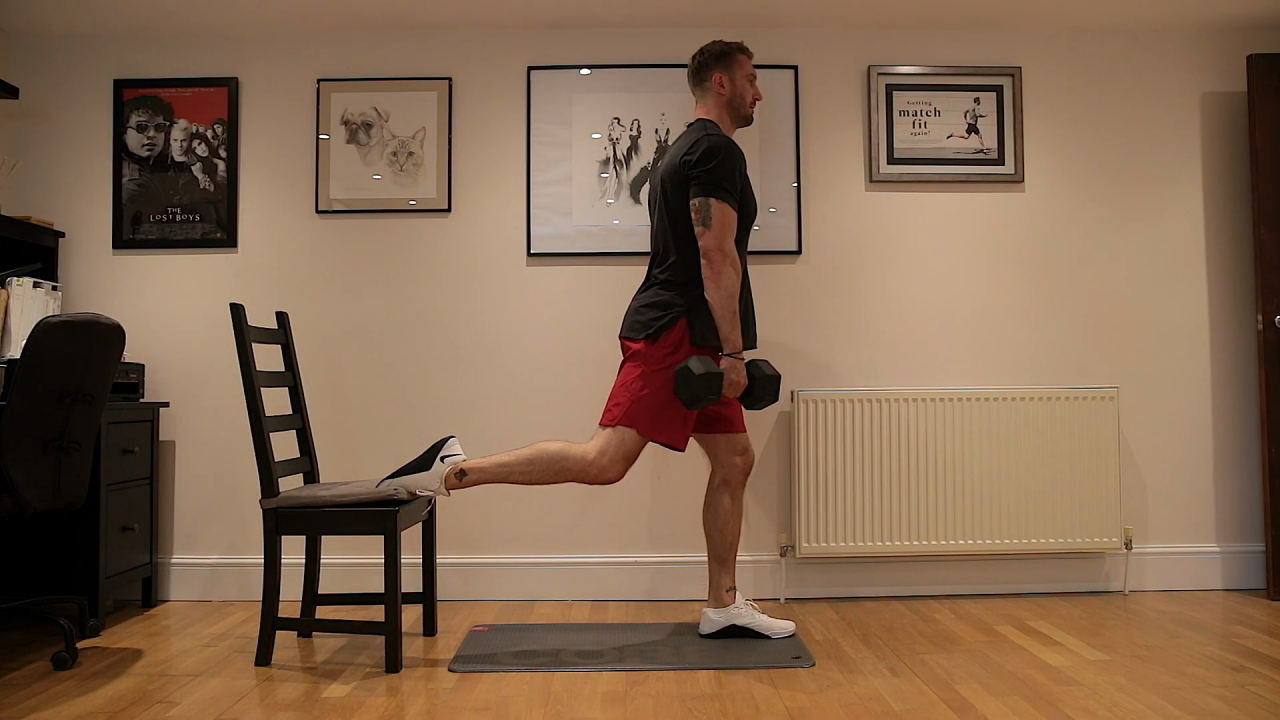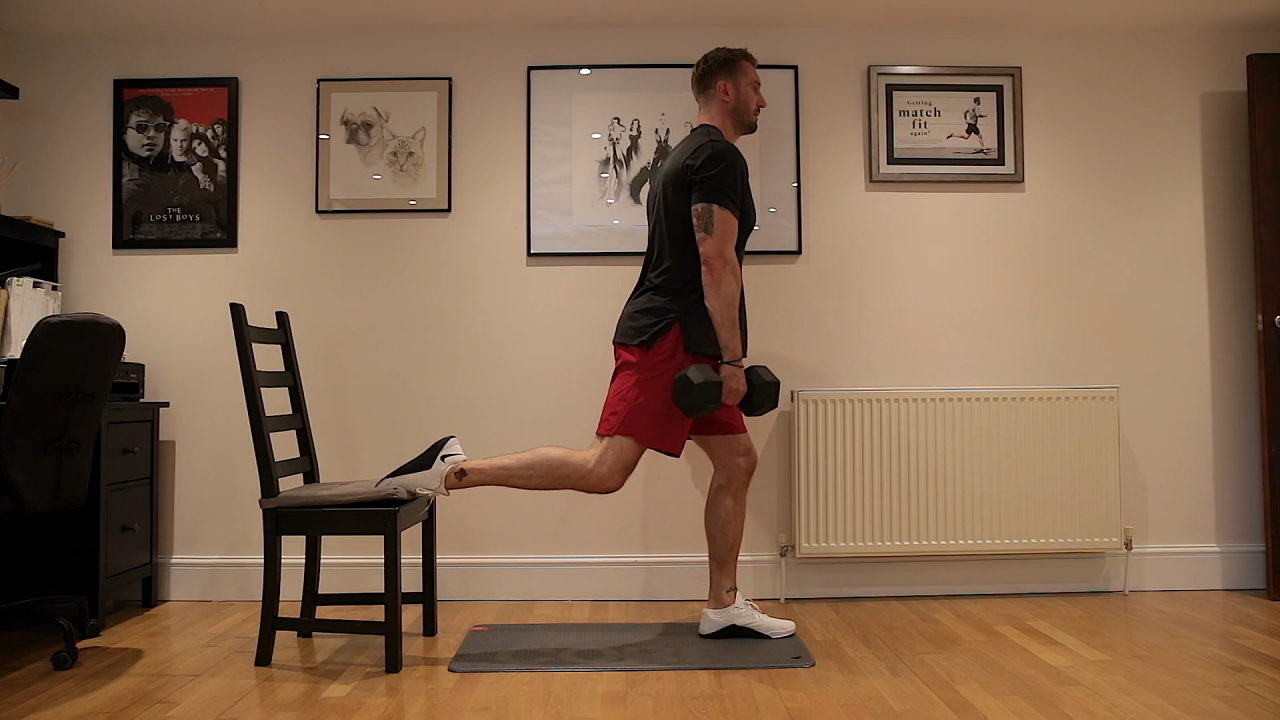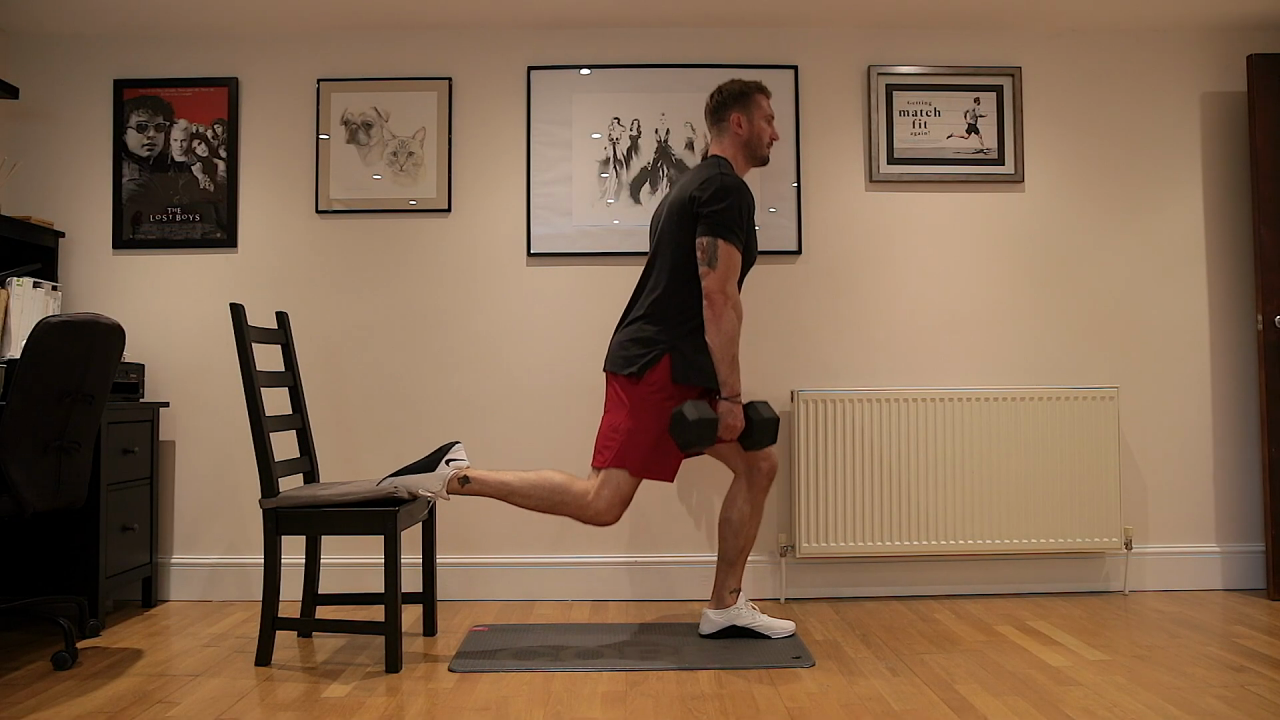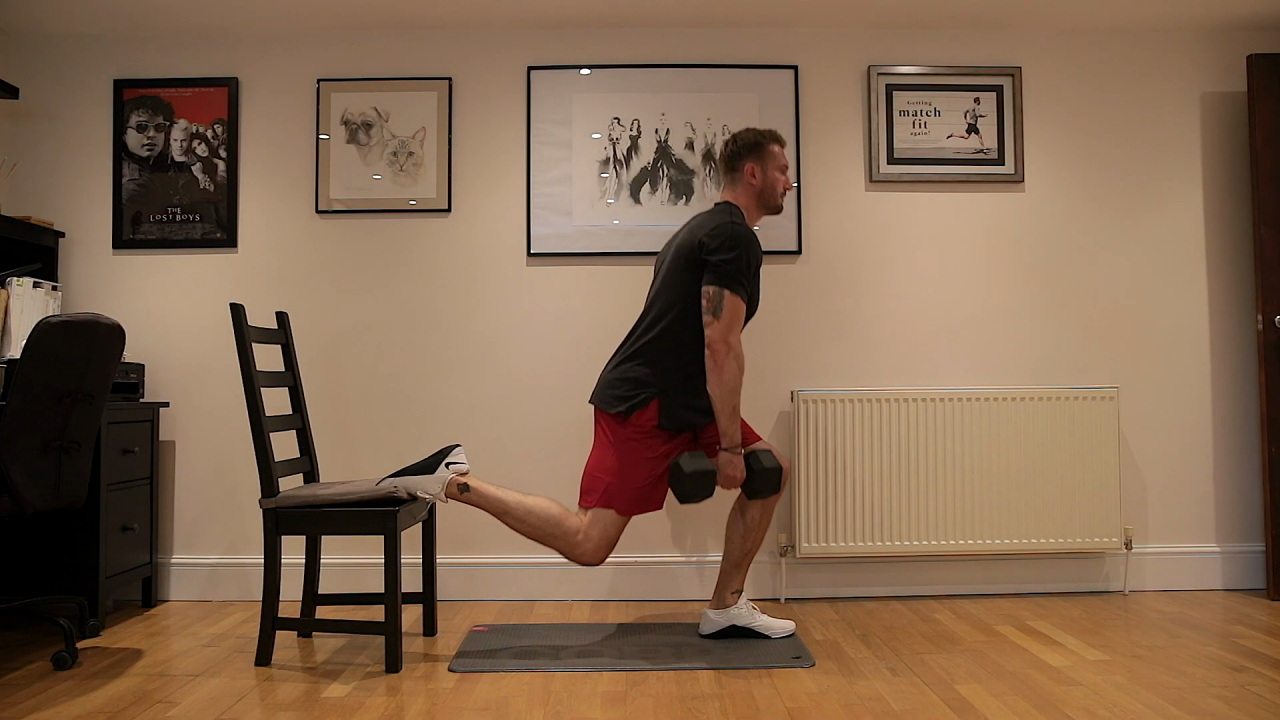
dt=0.3s
person 1, frame 1
left shoulder: (687, 150)
right shoulder: (717, 150)
right elbow: (716, 255)
right wrist: (733, 351)
left hip: (684, 334)
right hip: (678, 333)
left knee: (735, 462)
right knee: (604, 460)
left ankle: (723, 607)
right ankle: (452, 470)
person 1, frame 2
left shoulder: (690, 155)
right shoulder: (720, 156)
right elbow: (716, 262)
right wrist: (733, 359)
left hip: (678, 338)
right hip: (670, 338)
left knee: (738, 461)
right knee: (604, 469)
left ankle: (724, 607)
right ankle: (451, 470)
person 1, frame 3
left shoulder: (697, 185)
right shoulder: (727, 189)
right elbow: (718, 297)
left wrist: (719, 388)
right wrist: (731, 395)
left hip: (673, 363)
right hip: (659, 364)
left knee: (758, 464)
right knee: (601, 502)
left ankle: (725, 607)
right ankle: (456, 476)
person 1, frame 4
left shoulder: (706, 228)
right shoulder: (736, 238)
right elbow: (720, 346)
right wrist: (730, 447)
left hip: (670, 400)
right hip: (645, 404)
right knee: (586, 542)
left ankle: (725, 607)
right ankle: (455, 482)
